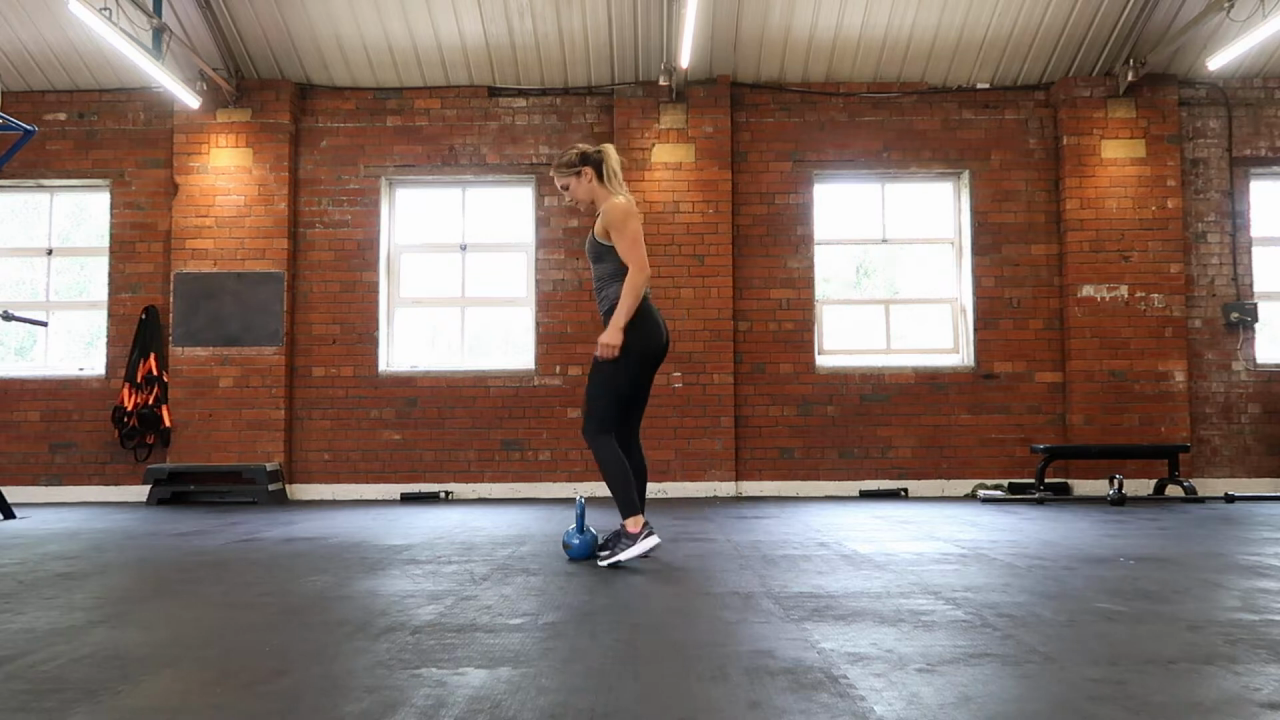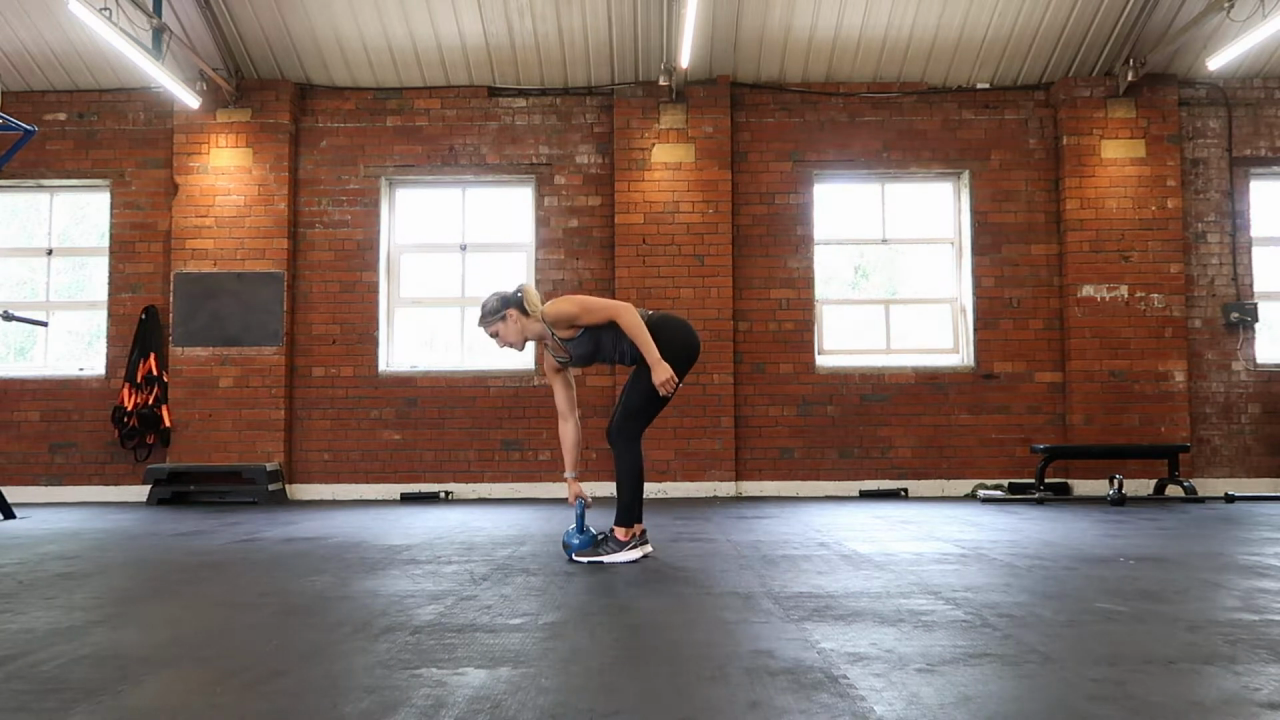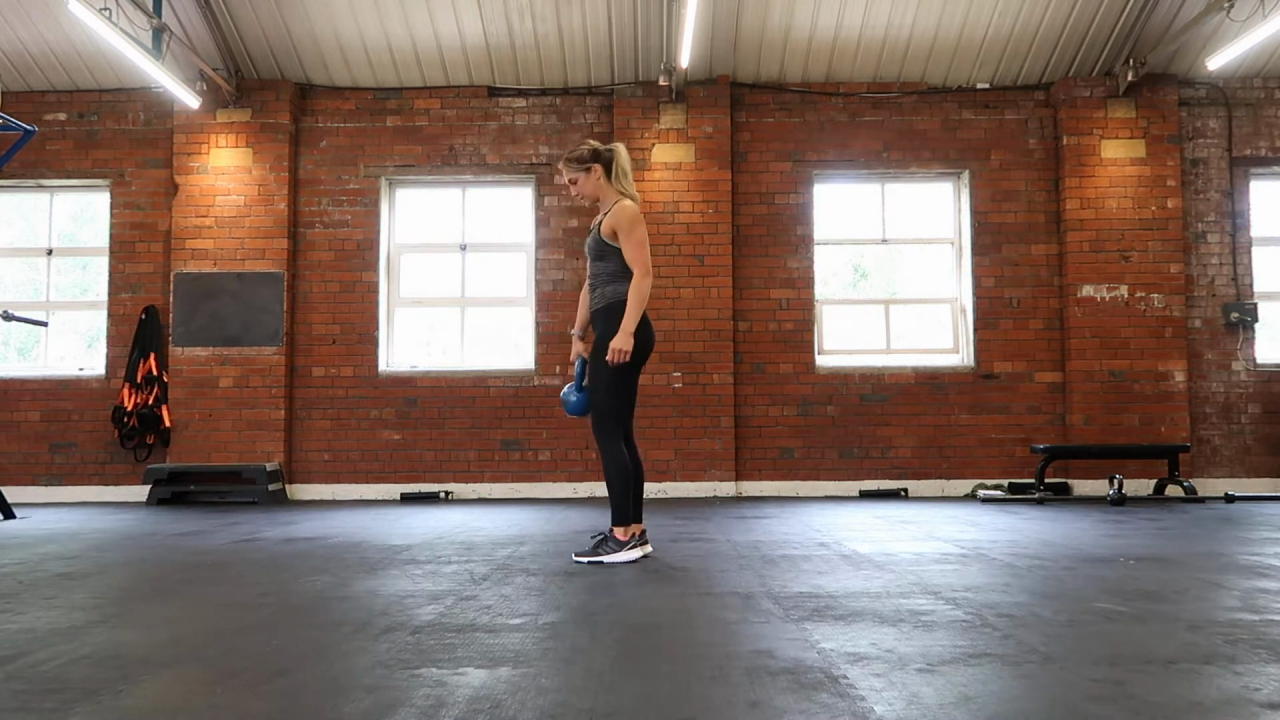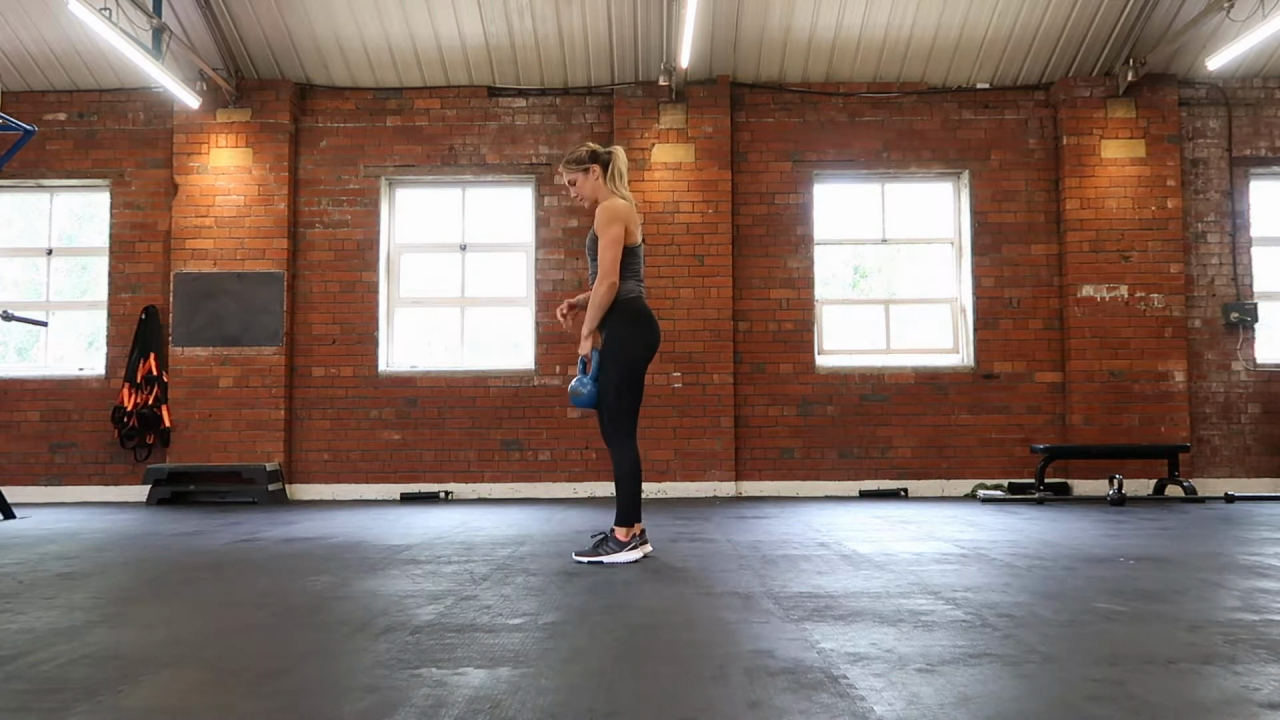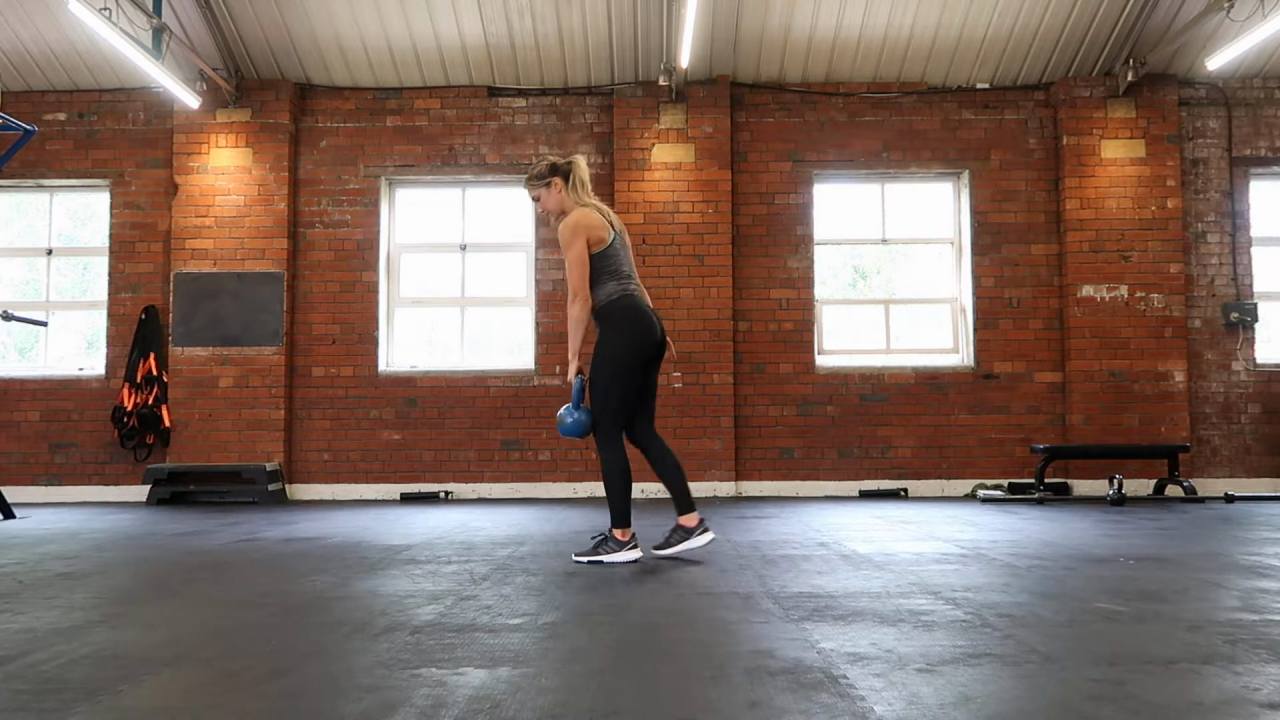
dt=1s
person 1, frame 1
left shoulder: (615, 208)
right shoulder: (616, 212)
left elbow: (640, 272)
left wrist: (615, 327)
left hip: (633, 332)
right hip: (644, 331)
left knee: (598, 430)
right knee: (624, 434)
left ankle: (637, 527)
right ankle: (633, 528)
person 1, frame 2
left shoulder: (555, 313)
right shoulder: (553, 357)
left elbow: (623, 310)
right elbow: (567, 418)
left wrist: (656, 364)
right wrist: (571, 478)
left hip: (671, 341)
right hip: (656, 351)
left knee: (624, 432)
right knee: (619, 433)
left ankle: (624, 537)
right ankle: (634, 531)
person 1, frame 3
left shoulder: (624, 211)
right shoulder: (601, 219)
left elbow: (642, 275)
left wrist: (625, 332)
right wrist: (578, 335)
left hip: (622, 331)
right hip: (610, 330)
left knee: (607, 431)
right knee: (618, 433)
left ankle: (623, 536)
right ankle: (634, 531)
person 1, frame 4
left shoulder: (612, 209)
right shoulder: (613, 212)
left elbow: (610, 280)
left wrist: (587, 331)
right wrist: (580, 303)
left hip: (628, 329)
right hip: (622, 329)
left knee: (619, 432)
right knee: (616, 431)
left ankle: (625, 537)
right ankle: (633, 530)
person 1, frame 5
left shoulder: (572, 224)
right shoulder: (603, 216)
left elbow: (580, 298)
left wrist: (574, 357)
left hip: (622, 331)
right hip: (645, 325)
left knee: (607, 435)
right knee: (641, 430)
left ankle: (622, 538)
right ankle: (690, 522)
